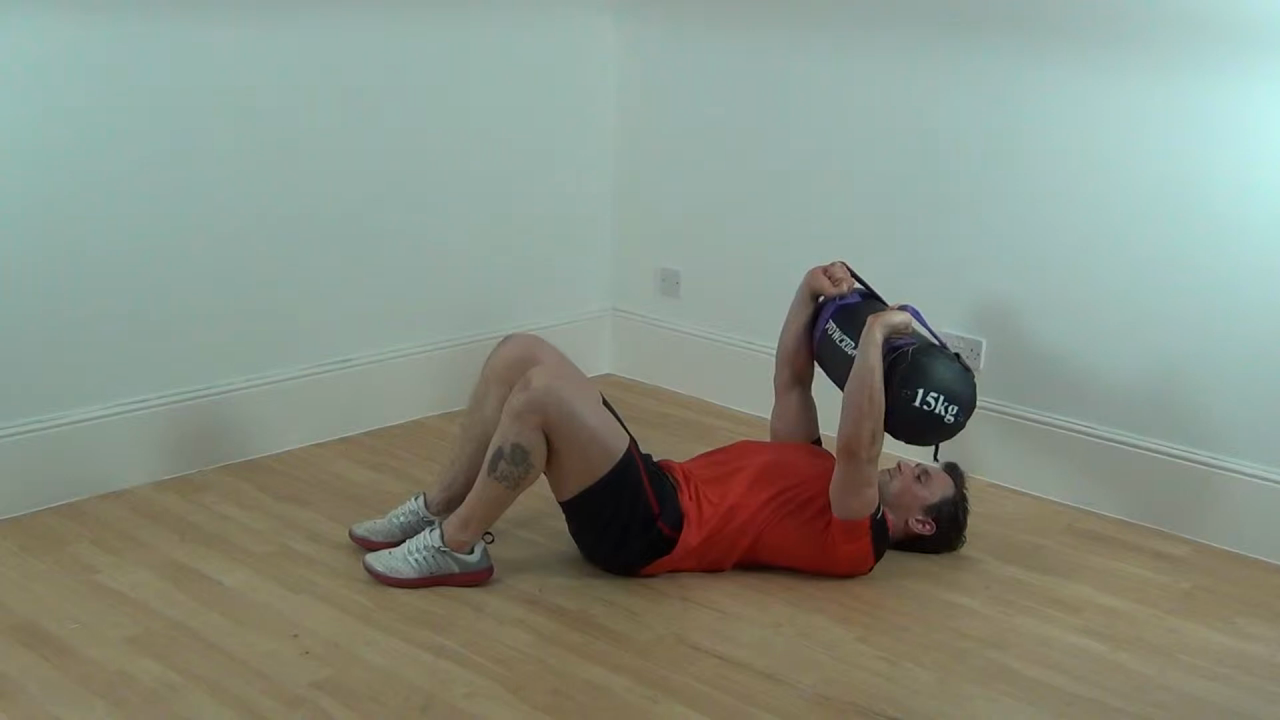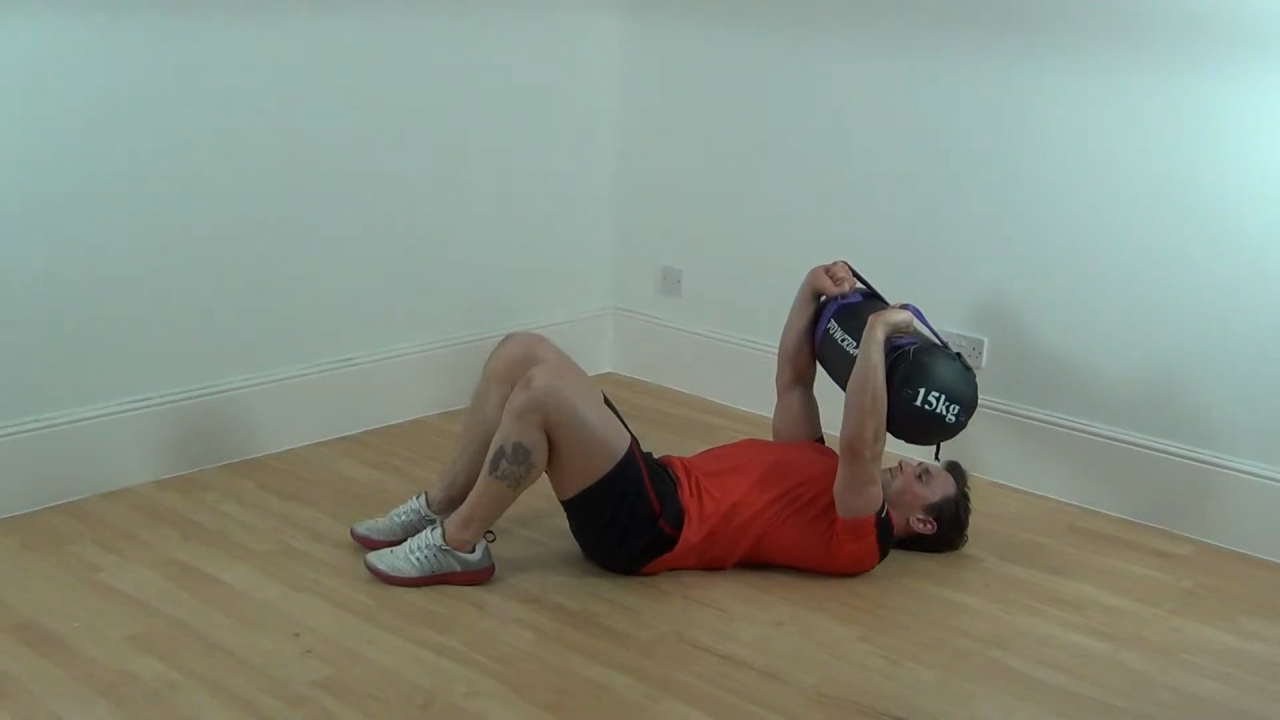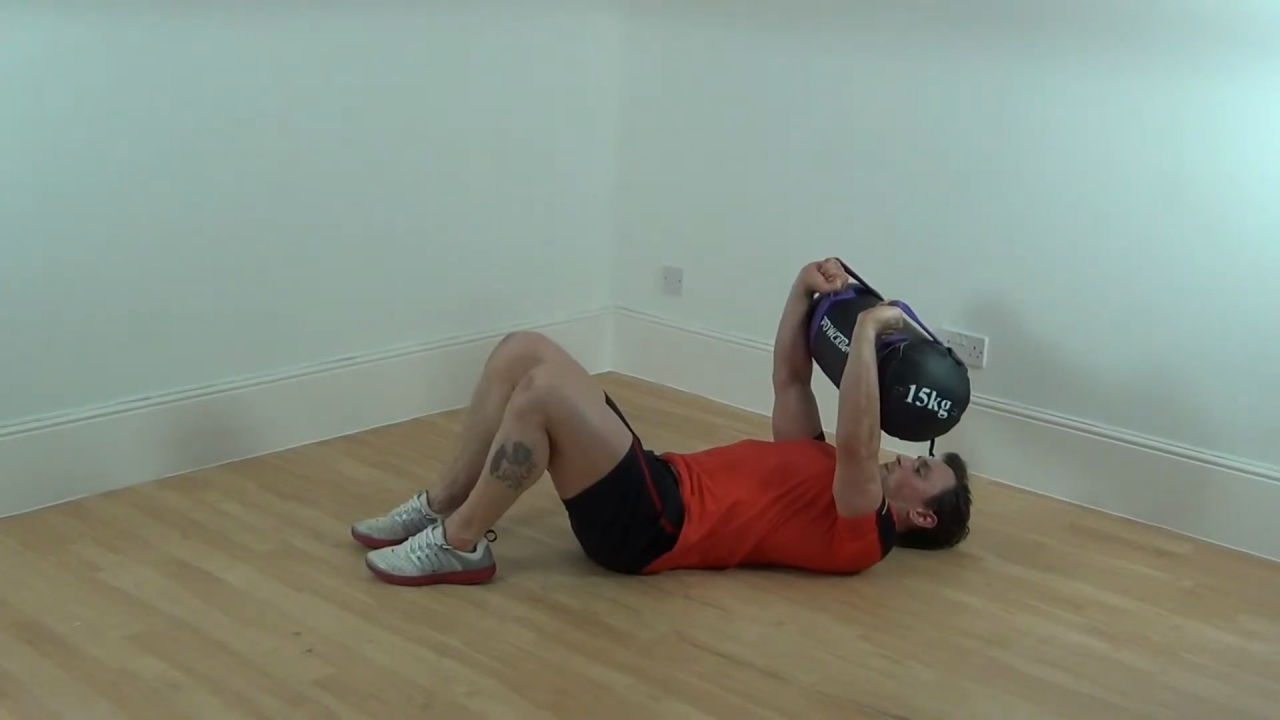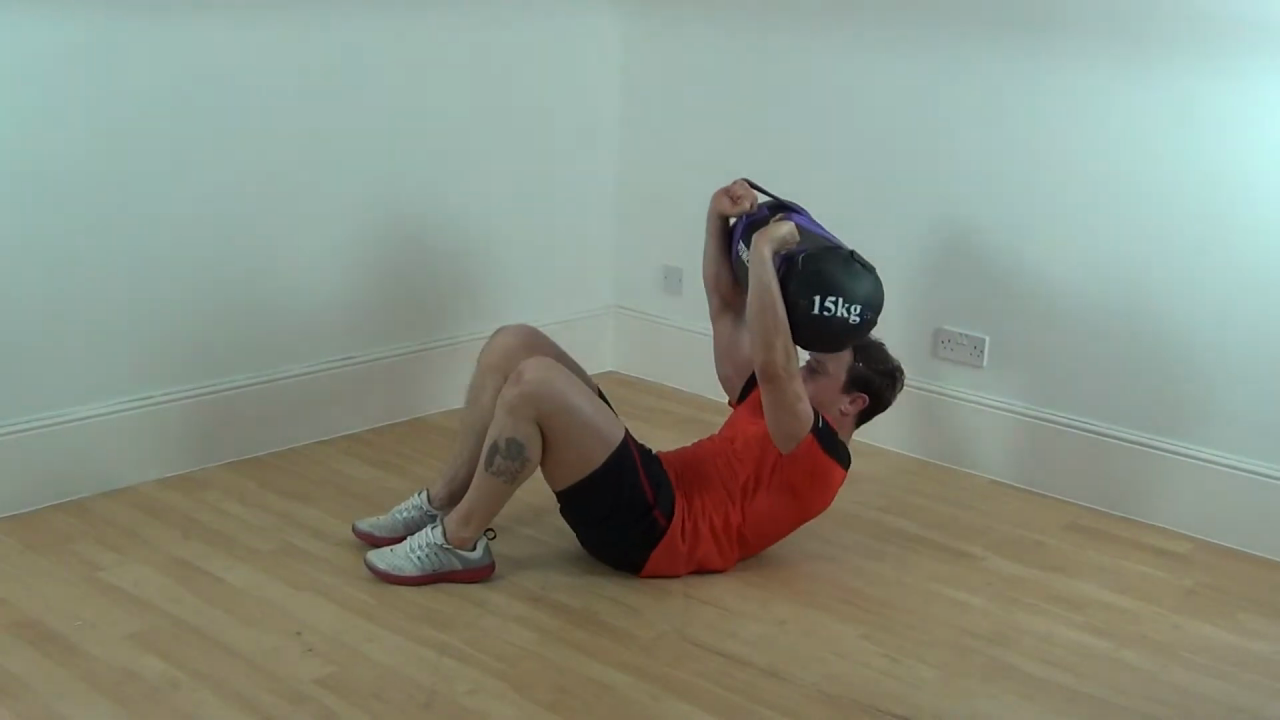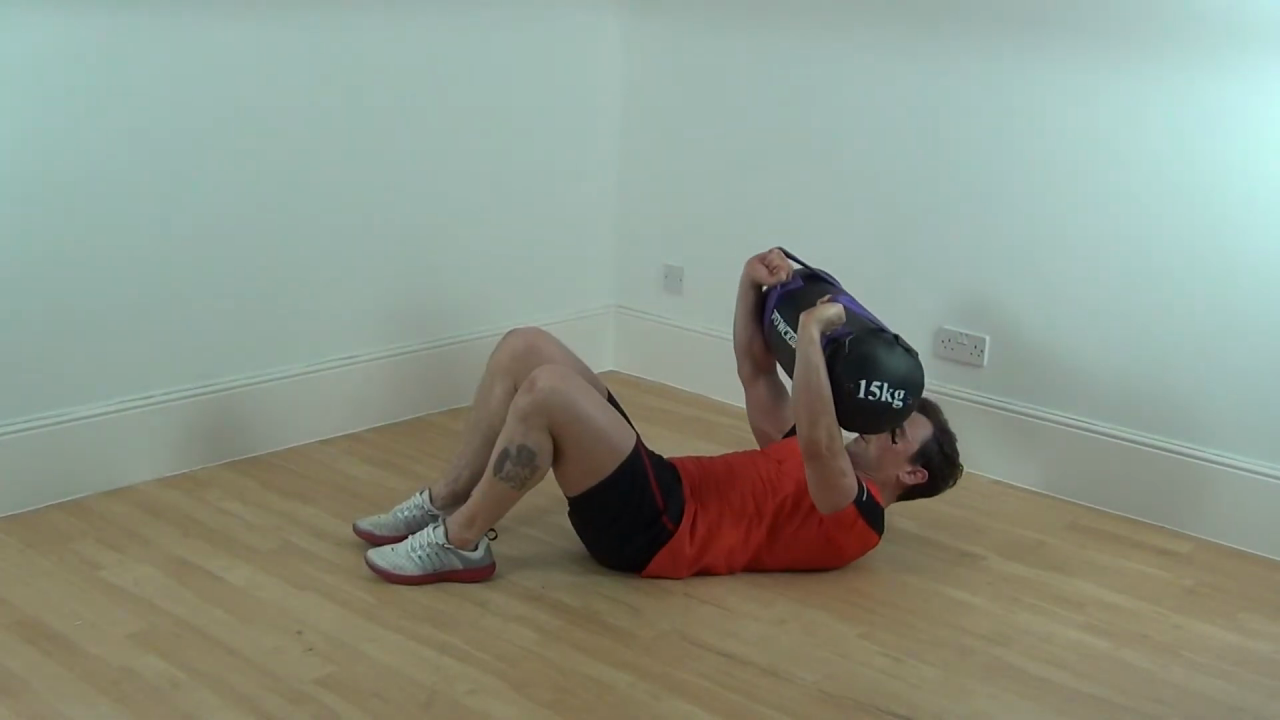
dt=1s
person 1, frame 1
left shoulder: (855, 540)
right shoulder: (818, 472)
left elbow: (857, 447)
right elbow: (790, 383)
left wrist: (874, 336)
right wrist: (810, 290)
left hip: (648, 529)
right hip: (653, 487)
left knee: (541, 391)
right knee: (520, 353)
left ankle: (456, 547)
right ankle: (438, 507)
person 1, frame 2
left shoulder: (857, 539)
right shoulder: (825, 474)
left elbow: (860, 445)
right elbow: (793, 380)
left wrist: (876, 335)
right wrist: (812, 291)
left hip: (647, 526)
right hip: (651, 483)
left knee: (541, 389)
right knee: (520, 351)
left ankle: (458, 544)
right ankle: (439, 505)
person 1, frame 3
left shoulder: (858, 535)
right shoulder: (821, 468)
left elbow: (856, 442)
right elbow: (789, 379)
left wrist: (867, 333)
right wrist: (805, 289)
left hip: (649, 525)
right hip: (653, 482)
left knee: (543, 389)
right knee: (522, 351)
left ankle: (459, 544)
right ankle: (439, 505)
person 1, frame 4
left shoulder: (817, 458)
right shoulder: (771, 410)
left elbow: (774, 364)
right elbow: (727, 311)
left wrist: (764, 251)
right wrist: (718, 218)
left hip: (647, 526)
right hip: (638, 488)
left knee: (532, 382)
right knee: (513, 343)
left ankle: (458, 543)
right ankle: (440, 503)
person 1, frame 5
left shoulder: (855, 519)
right shoulder: (823, 471)
left elbow: (817, 440)
right elbow: (755, 372)
left wrist: (812, 328)
right wrist: (751, 282)
left hip: (654, 530)
right hip: (655, 489)
left knee: (545, 388)
right knee: (524, 347)
left ankle: (460, 543)
right ankle: (444, 502)
